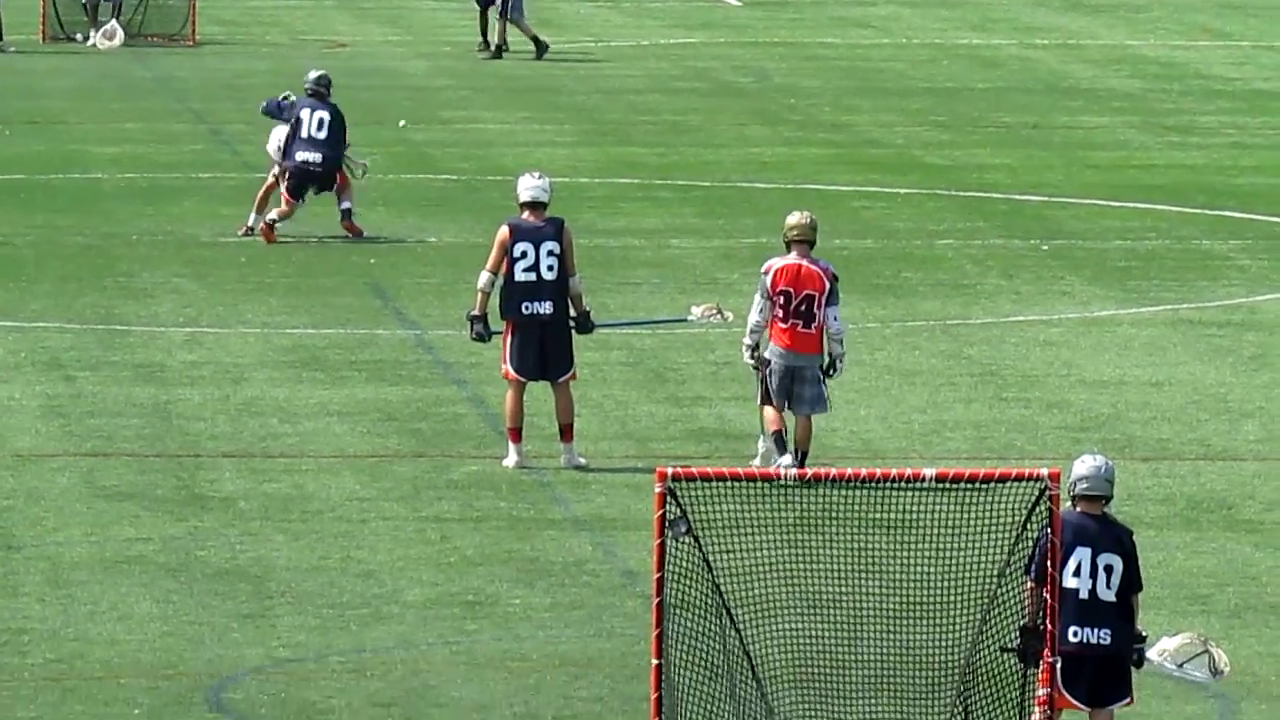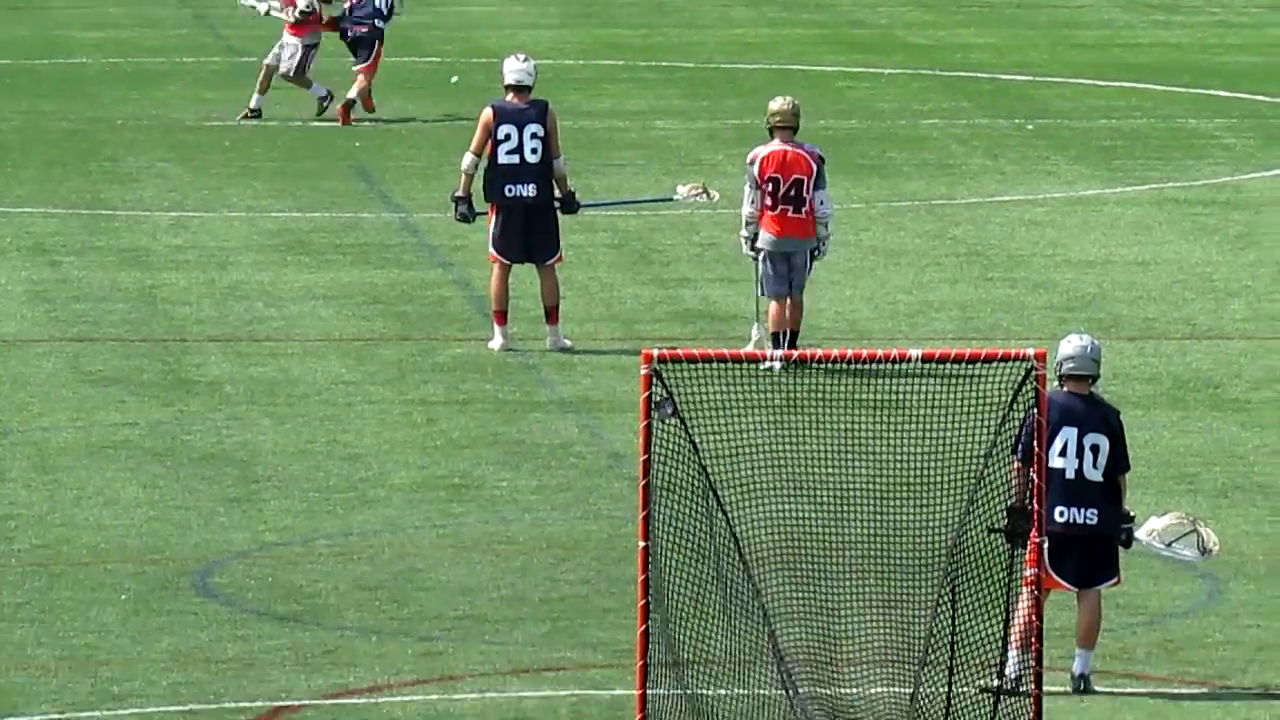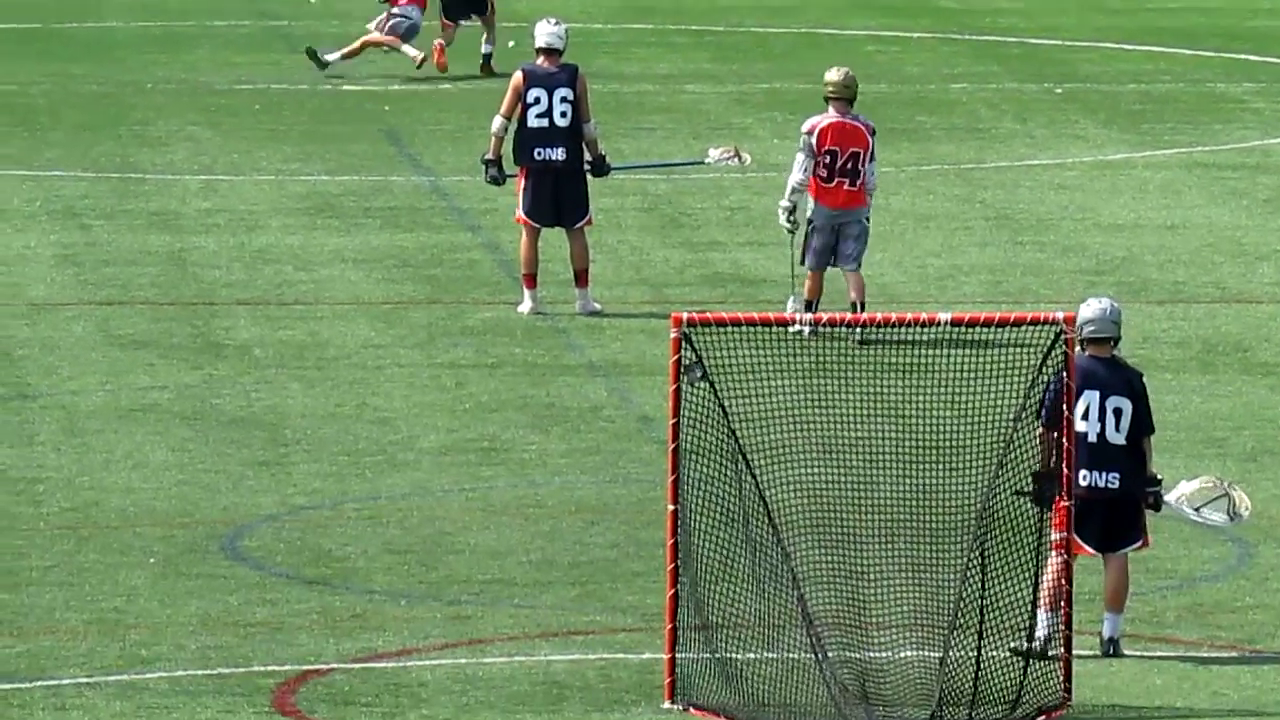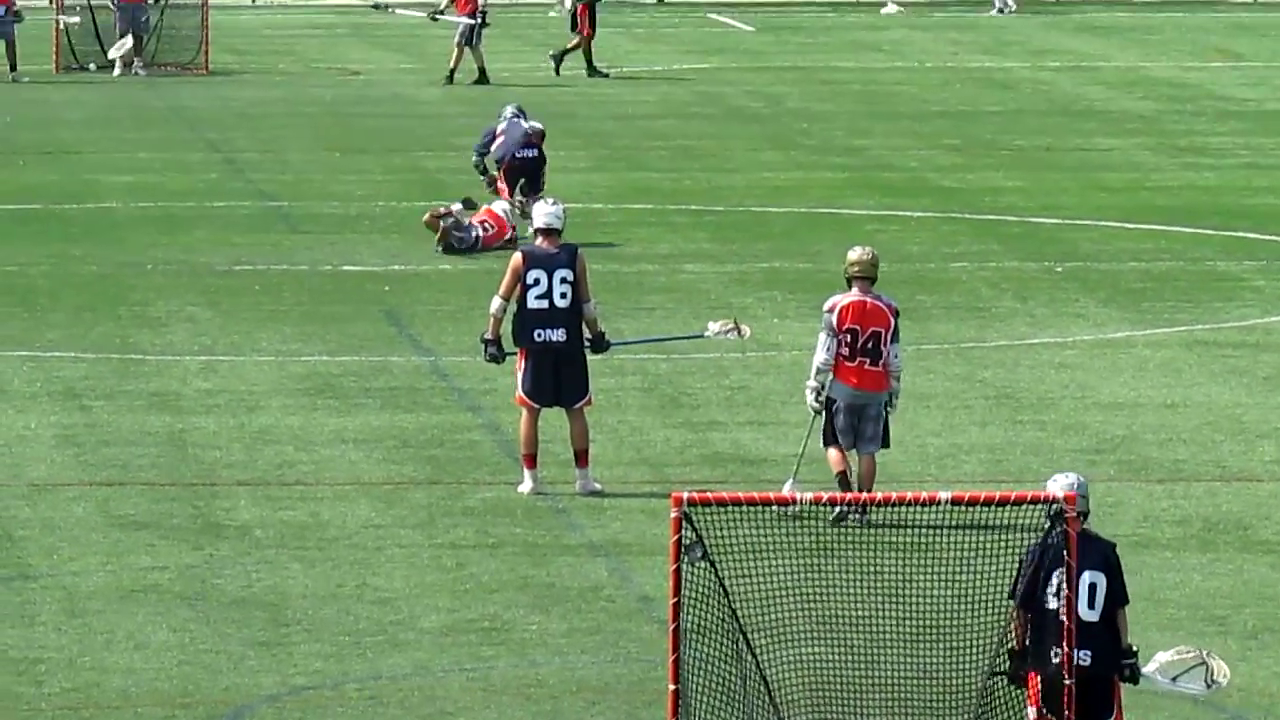
dt=0.4s
person 1, frame 1
left shoulder: (1057, 527)
right shoulder: (1122, 537)
left elbow: (1035, 582)
right elbow: (1133, 592)
left wrist: (1030, 624)
right wrist: (1135, 638)
left hip: (1064, 635)
right hip: (1110, 640)
person 1, frame 2
left shoulder: (1044, 407)
right shoulder: (1108, 416)
left elbow: (1022, 464)
right elbow: (1119, 473)
left wrist: (1019, 505)
right wrist: (1121, 514)
left hip: (1051, 517)
right hip: (1096, 519)
left knee: (1032, 591)
right knee: (1089, 593)
left ankle: (1014, 669)
right ankle: (1081, 671)
person 1, frame 3
left shoulder: (1066, 372)
right shoulder: (1131, 378)
left elbow: (1046, 429)
right elbow: (1144, 435)
left wrist: (1044, 470)
right wrist: (1148, 478)
left hip: (1075, 480)
right hip: (1121, 482)
left knee: (1060, 556)
right knee: (1116, 556)
left ankle: (1043, 632)
right ankle: (1110, 636)
person 1, frame 4
left shoulder: (1040, 551)
right shoulder: (1105, 553)
left elbow: (1021, 607)
right elbow: (1119, 607)
left wrist: (1017, 648)
right wrist: (1126, 652)
left hip: (1048, 658)
right hip: (1098, 658)
person 2, frame 1
left shoulder: (508, 231)
right shoulder: (561, 231)
left elbow: (488, 276)
right elbow: (572, 279)
left wrist: (478, 315)
right wrist: (582, 313)
left hip: (520, 318)
right hip: (555, 317)
left knee: (516, 384)
right knee: (561, 385)
left ankle: (515, 453)
right ankle: (568, 452)
person 2, frame 2
left shoulder: (491, 113)
right shoulder: (546, 113)
left elbow: (472, 158)
right elbow: (557, 161)
left wrist: (462, 197)
right wrist: (566, 195)
left hip: (504, 200)
right hip: (539, 199)
left knee: (501, 267)
right knee: (547, 268)
left ankle: (500, 335)
right ankle: (554, 335)
person 2, frame 3
left shoulder: (522, 76)
right shoulder: (575, 77)
left elbow: (502, 120)
right elbow: (586, 124)
left wrist: (493, 159)
right wrist: (597, 158)
left hip: (533, 163)
right hip: (569, 163)
left knee: (530, 230)
right knee: (576, 231)
left ankle: (530, 299)
right ankle: (583, 298)
person 2, frame 4
left shoulder: (521, 257)
right shoulder: (575, 257)
left elbow: (501, 301)
right elbow: (586, 304)
left wrist: (492, 338)
right wrist: (597, 336)
left hip: (533, 344)
right hip: (568, 344)
left knee: (530, 411)
right knee: (576, 411)
left ankle: (530, 479)
right ankle: (583, 478)
person 3, frame 1
left shoulder: (772, 268)
right shoulder: (825, 273)
left elbow: (759, 315)
right elbow: (834, 321)
left wrist: (750, 345)
right wrist: (837, 355)
left hip: (779, 351)
right hip: (811, 356)
left knee: (771, 406)
right knee: (804, 414)
left ankle: (783, 454)
right ankle: (799, 468)
person 3, frame 2
left shoulder: (758, 156)
right shoulder: (812, 157)
left elbow: (751, 205)
right elbow: (821, 205)
left wrist: (748, 236)
right wrist: (823, 238)
left hip: (772, 239)
right hip: (803, 239)
left knee: (776, 297)
right knee: (796, 295)
right ankle: (791, 350)
person 3, frame 3
left shoulder: (815, 127)
right shoulder: (866, 129)
left elbow: (800, 174)
right elbow: (870, 175)
left wrist: (788, 206)
right wrist: (866, 205)
left hip: (823, 209)
right hip: (855, 211)
left knee: (815, 267)
right knee: (852, 268)
person 3, frame 4
left shoulder: (836, 305)
right shoulder: (888, 309)
left elbow: (824, 353)
right elbow: (894, 357)
left wrist: (814, 387)
right wrist: (893, 390)
left hip: (844, 388)
right hip: (875, 391)
left knee: (836, 445)
right knee: (867, 451)
left ankle: (846, 495)
right ankle: (862, 505)
